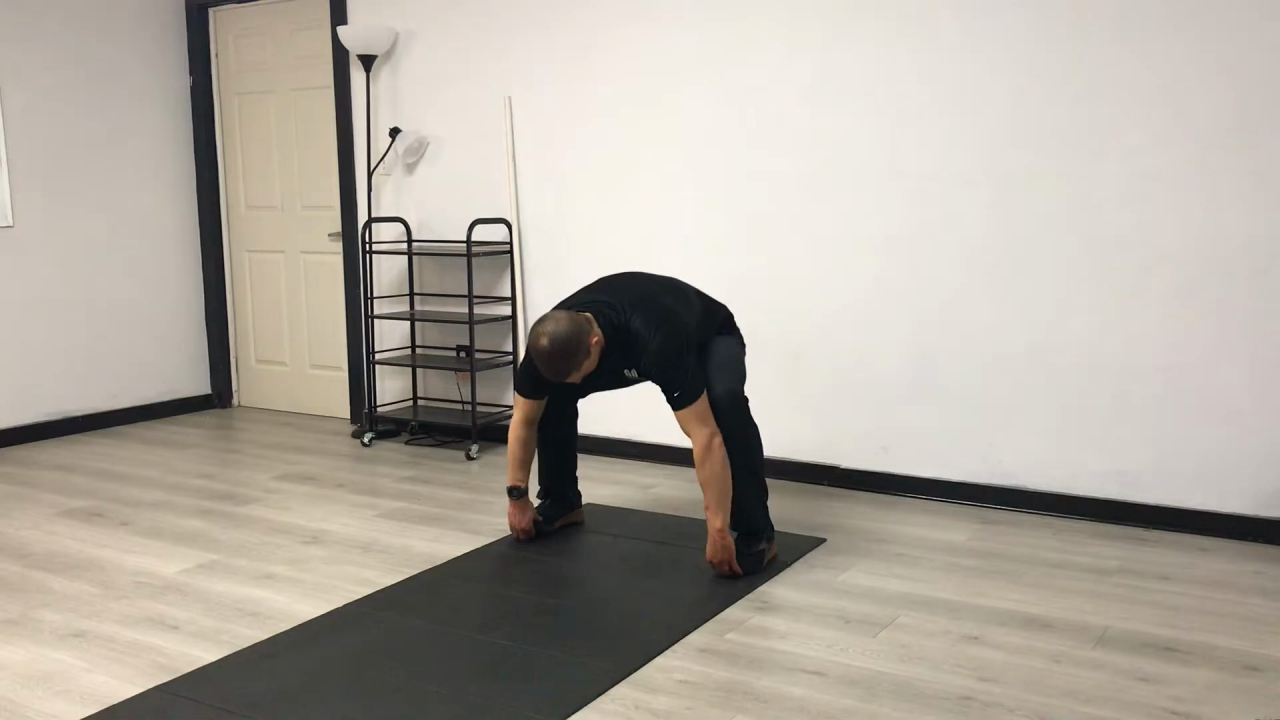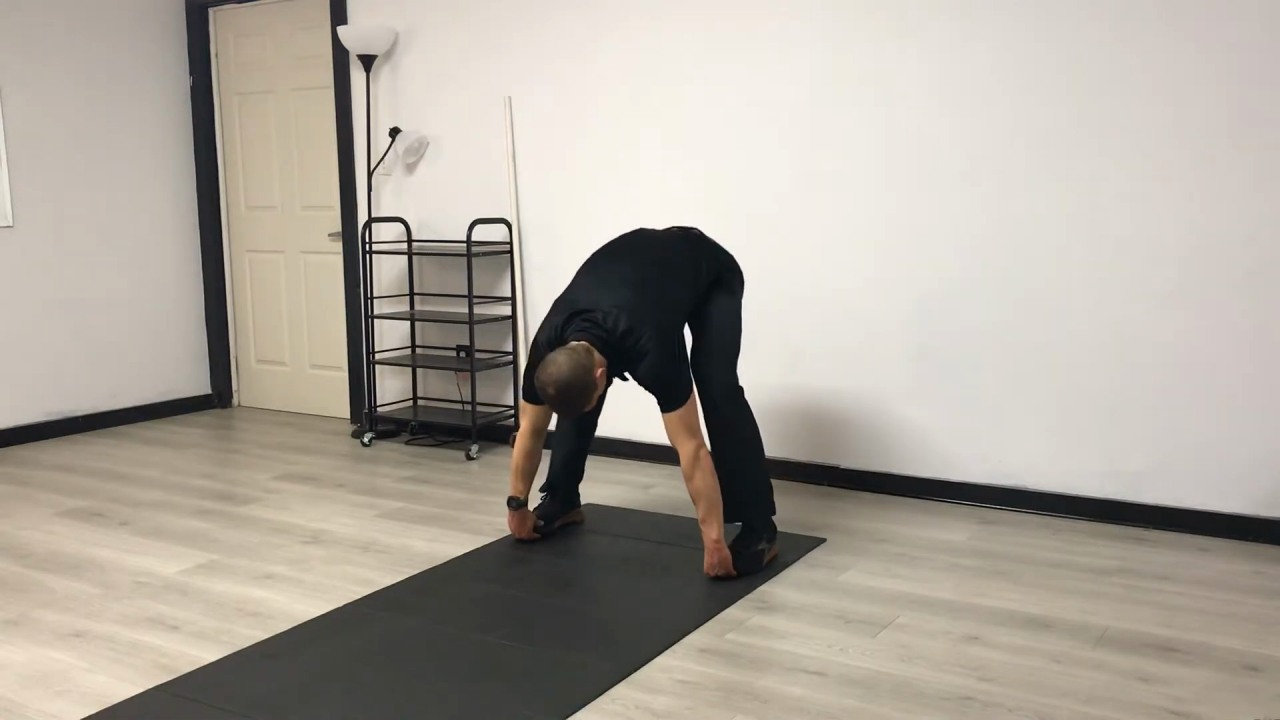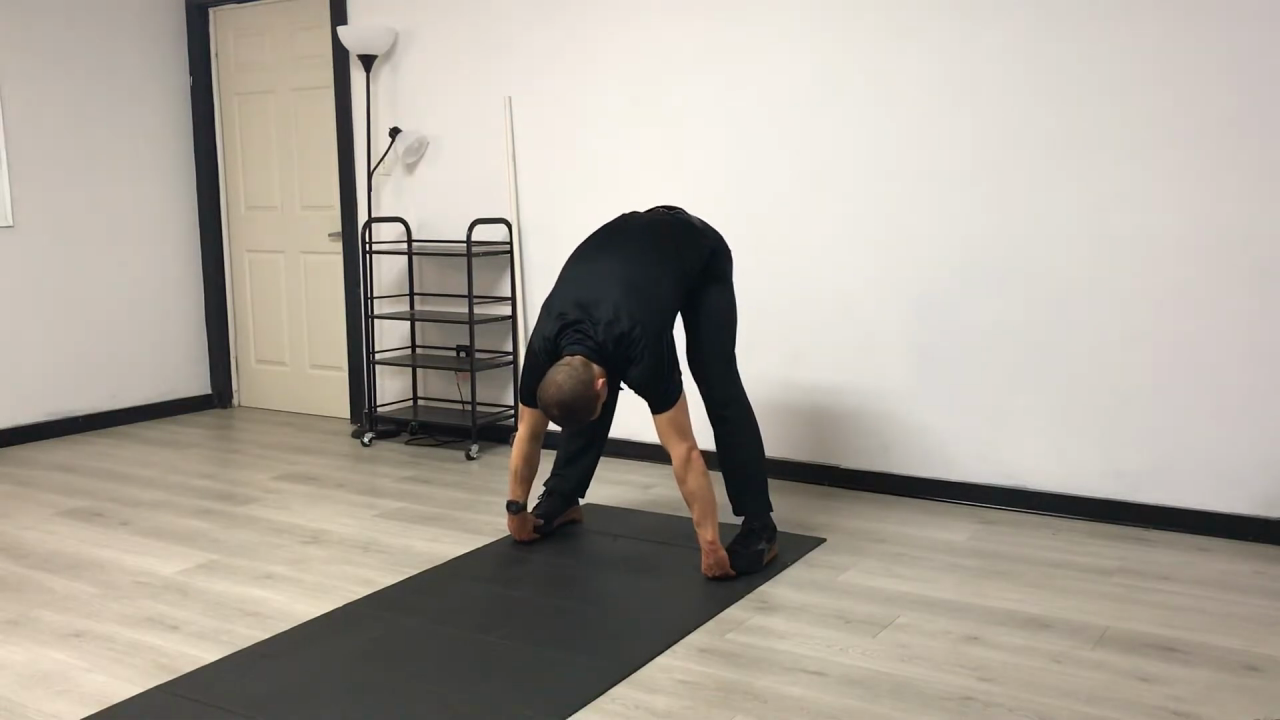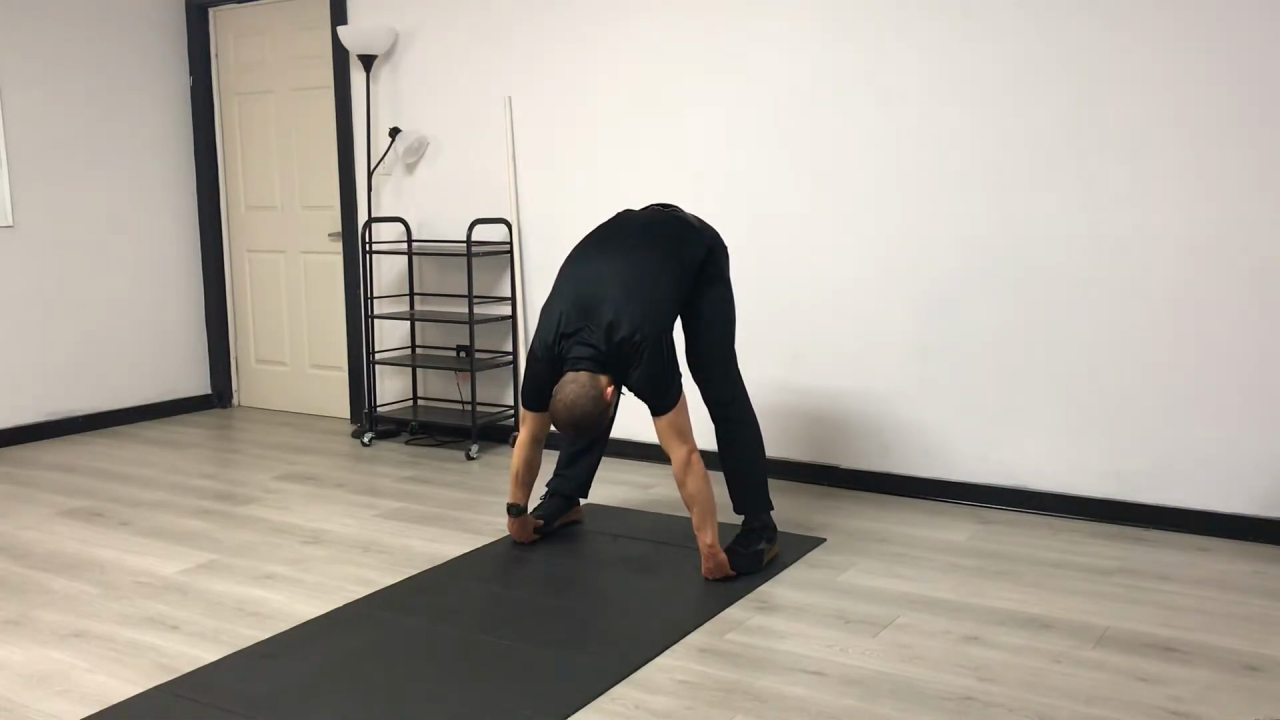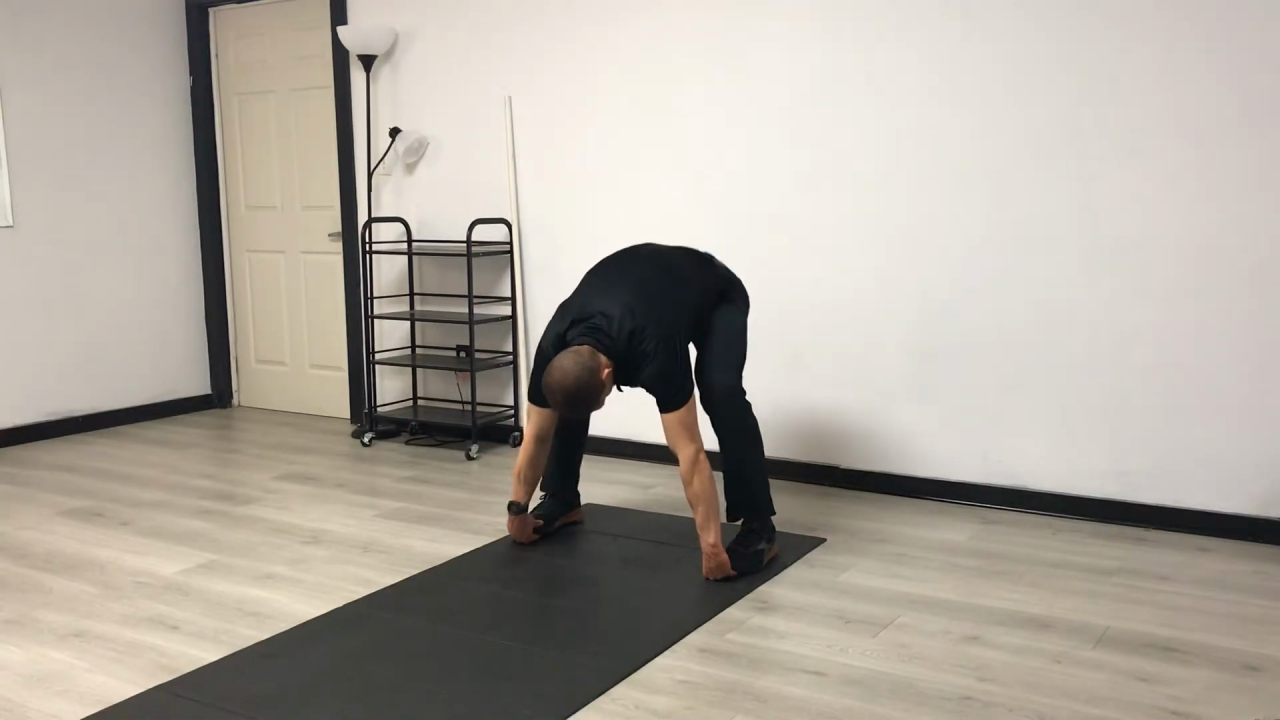
dt=1s
person 1, frame 1
left shoulder: (657, 343)
right shoulder: (551, 342)
left elbow: (705, 437)
right elbow: (523, 420)
left wrist: (718, 531)
right wrist: (517, 497)
left hip: (711, 336)
left knee: (725, 400)
right knee: (552, 395)
left ankle: (756, 533)
right ankle: (562, 503)
person 1, frame 2
left shoulder: (649, 350)
right shoulder: (550, 350)
left elbow: (690, 447)
right elbow: (529, 431)
left wrist: (714, 540)
right wrist: (517, 506)
left hip: (712, 275)
left knee: (718, 390)
right knee: (577, 398)
left ankle: (759, 528)
right ankle: (563, 501)
person 1, frame 3
left shoulder: (640, 353)
right shoulder: (544, 351)
left elbow: (683, 450)
right elbow: (528, 434)
left wrist: (710, 543)
right wrist: (516, 509)
left hip: (701, 256)
left knee: (720, 390)
right knee: (583, 404)
left ankle: (759, 526)
right ankle: (562, 499)
person 1, frame 4
left shoulder: (641, 355)
right shoulder: (546, 357)
left elbow: (683, 453)
right elbow: (529, 437)
left wrist: (709, 545)
right wrist: (516, 512)
left hip: (697, 251)
left knee: (721, 390)
right knee: (586, 405)
left ankle: (759, 525)
right ankle: (564, 499)
person 1, frame 5
left shoulder: (653, 352)
right shoulder: (555, 351)
left elbow: (689, 454)
right elbow: (536, 436)
left wrist: (711, 544)
right wrist: (517, 511)
left hip: (716, 297)
left knee: (722, 393)
right knee: (562, 404)
left ankle: (759, 527)
right ankle: (562, 500)
